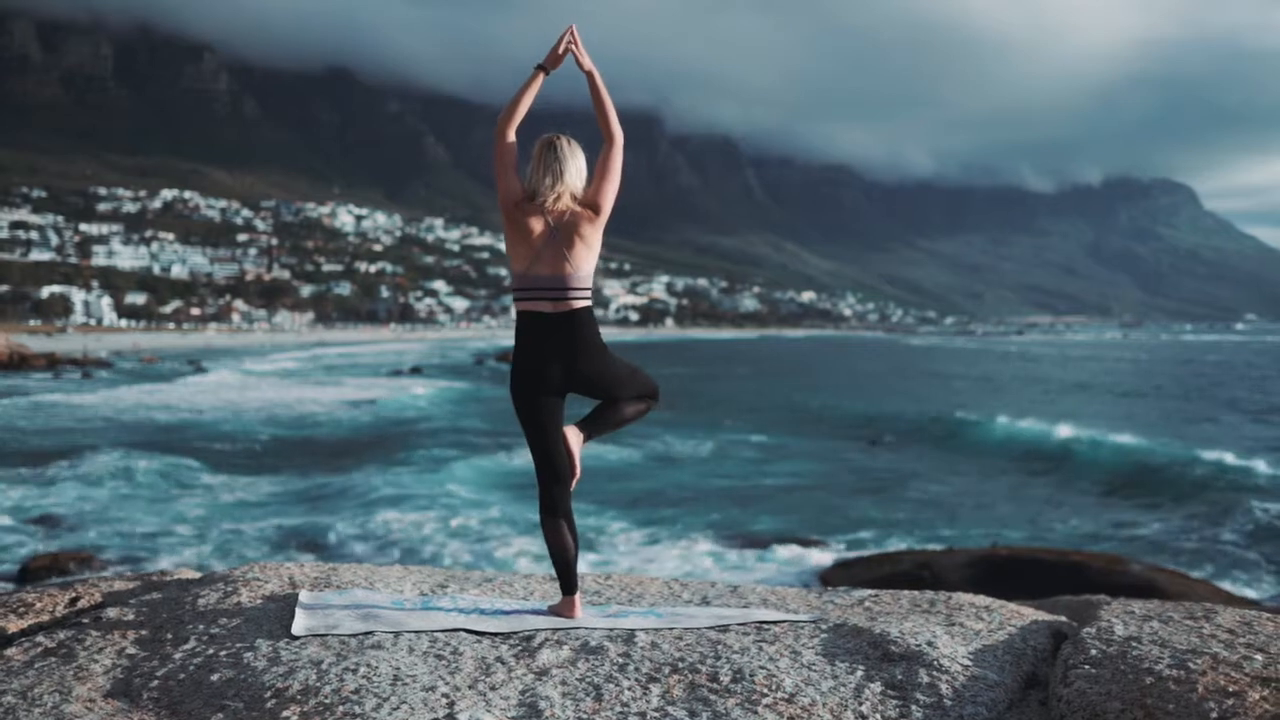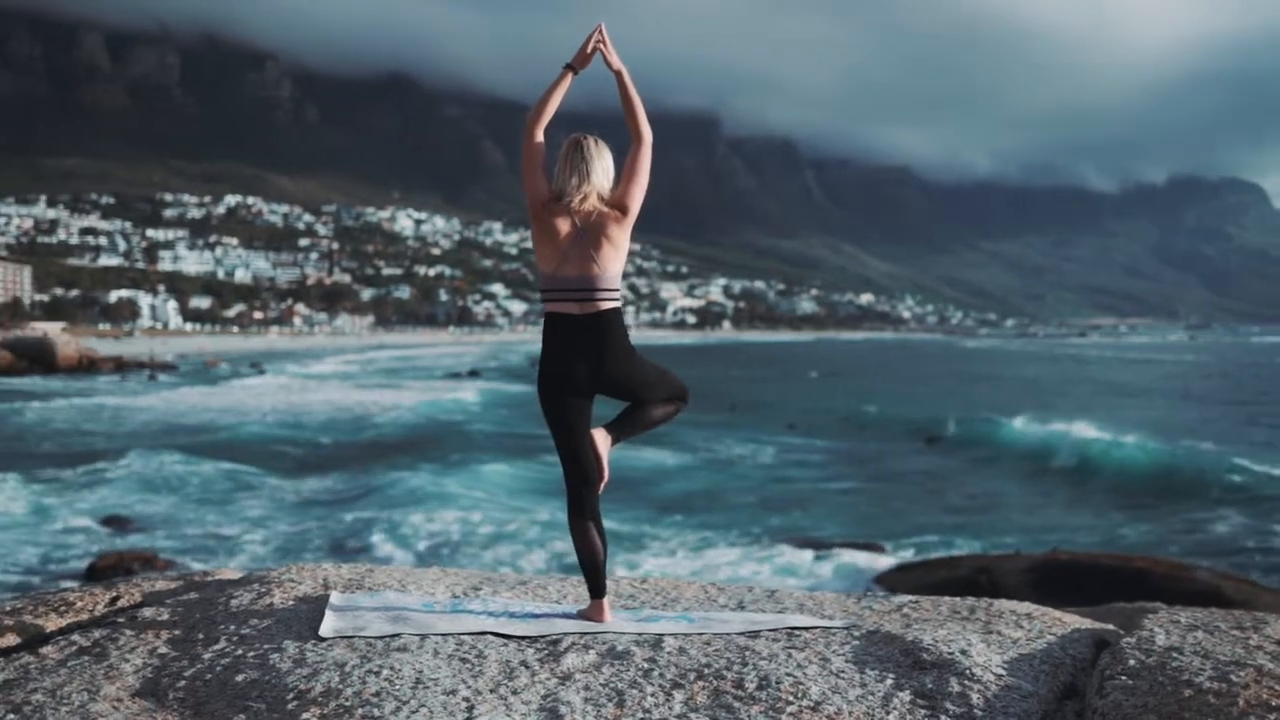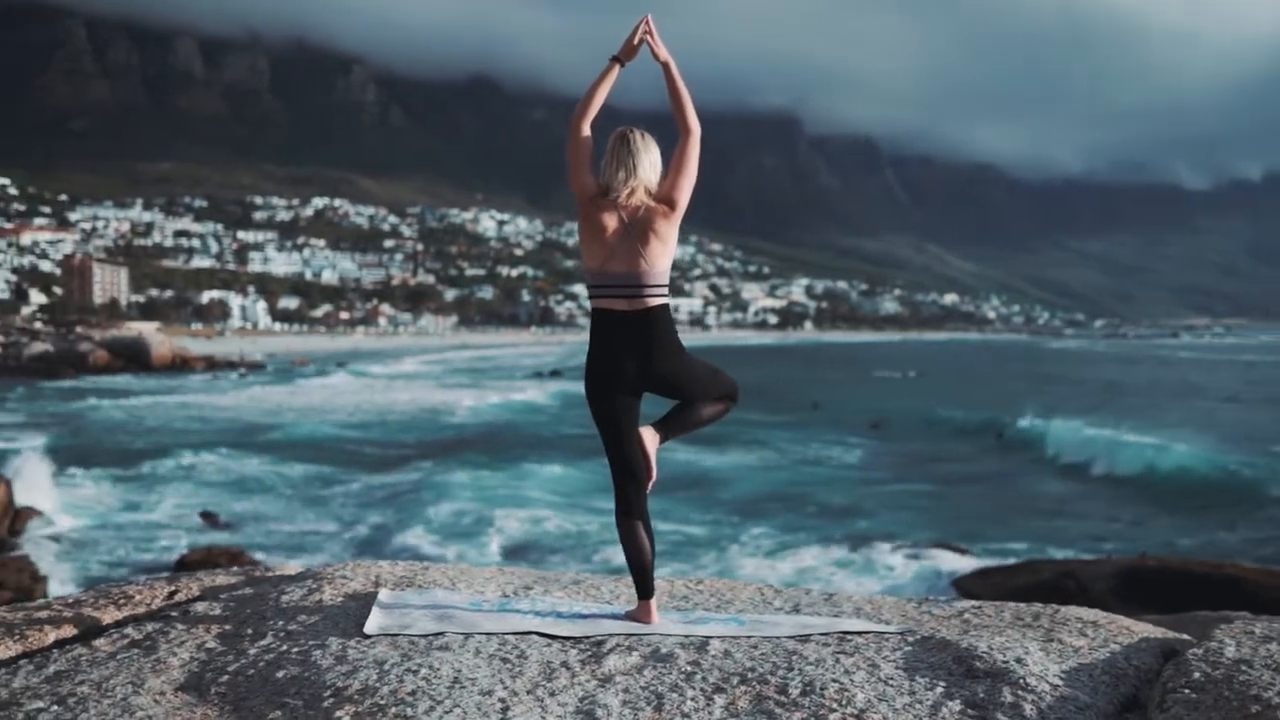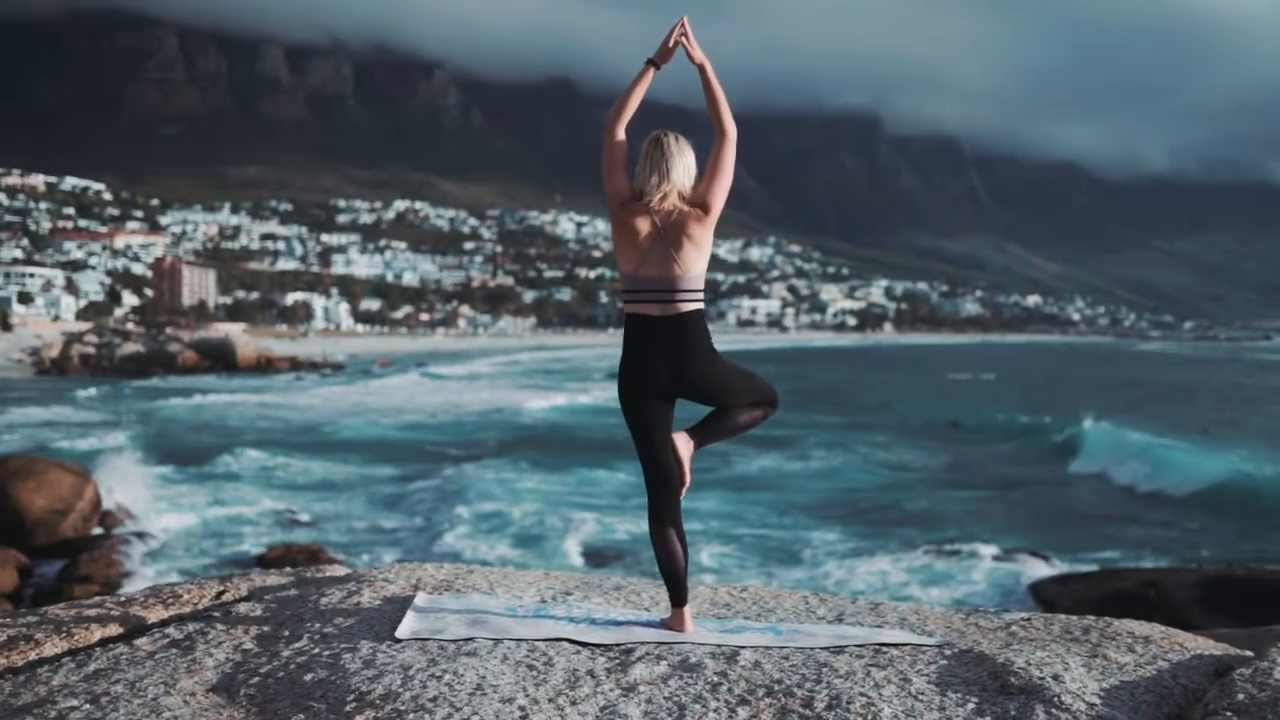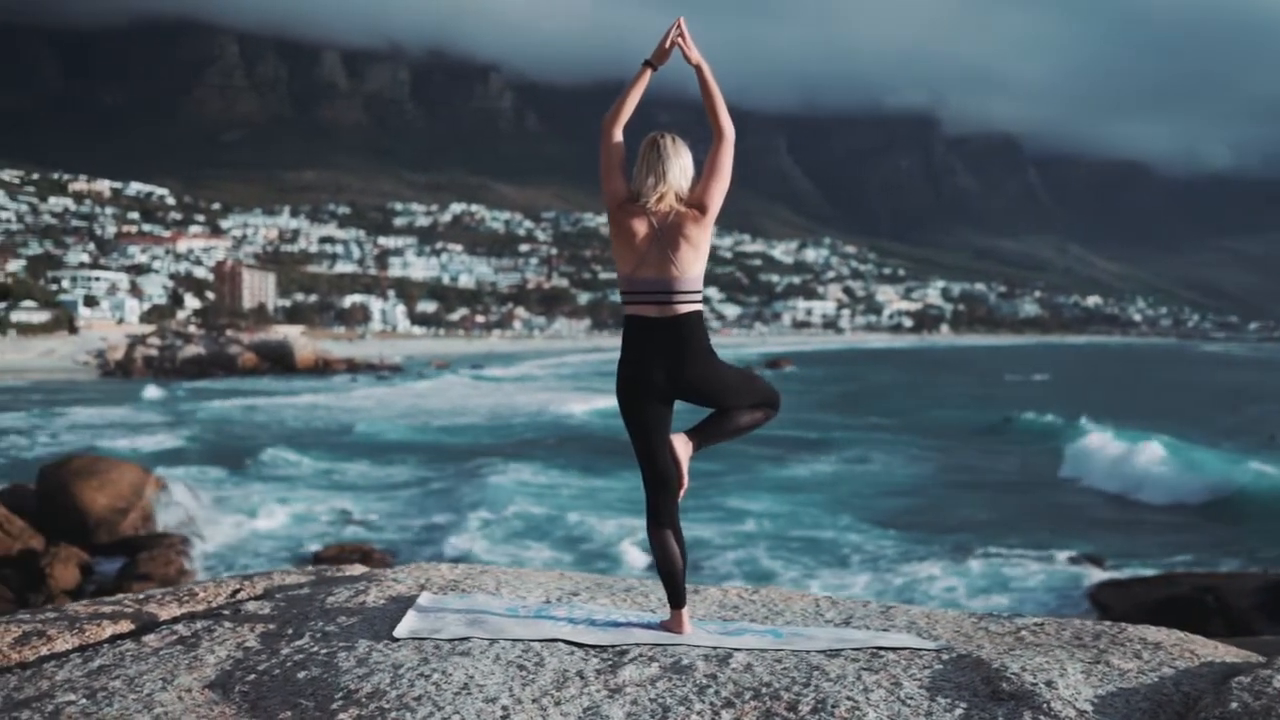
dt=1s
person 1, frame 1
left shoulder: (516, 215)
right shoulder: (592, 217)
left elbow: (504, 132)
right elbow: (615, 138)
left wrist: (544, 68)
right wrist: (588, 69)
left hip: (532, 357)
right hip: (582, 352)
left knee: (552, 486)
right knee: (646, 392)
left ankle: (570, 600)
right ankle: (580, 433)
person 1, frame 2
left shoulder: (543, 216)
right shoulder: (619, 217)
left elbow: (532, 131)
right elbow: (644, 138)
left wrist: (573, 67)
right wrist: (616, 67)
left hip: (559, 360)
right hip: (610, 354)
left knee: (580, 488)
right knee: (675, 393)
left ankle: (598, 604)
right ankle: (609, 436)
person 1, frame 3
left shoulder: (591, 211)
right shoulder: (667, 212)
left elbow: (579, 126)
right elbow: (692, 131)
left wrist: (621, 59)
right wrist: (664, 59)
left hip: (607, 357)
right hip: (658, 351)
left knee: (628, 488)
right knee: (725, 391)
left ankle: (646, 606)
right ankle: (657, 434)
person 1, frame 4
left shoulder: (624, 216)
right shoulder: (701, 217)
left elbow: (613, 131)
right elbow: (728, 134)
left wrist: (655, 62)
right wrist: (700, 62)
left hip: (640, 362)
right hip: (691, 357)
left knee: (661, 493)
right knee: (764, 398)
left ankle: (680, 613)
right ankle: (691, 439)
person 1, frame 5
left shoulder: (621, 217)
right shoulder: (699, 218)
left elbow: (610, 132)
right elbow: (725, 134)
left wrist: (651, 64)
right wrist: (697, 63)
left hip: (639, 364)
right hip: (690, 358)
left knee: (660, 495)
right knee: (766, 400)
left ankle: (679, 616)
right ankle: (690, 442)
